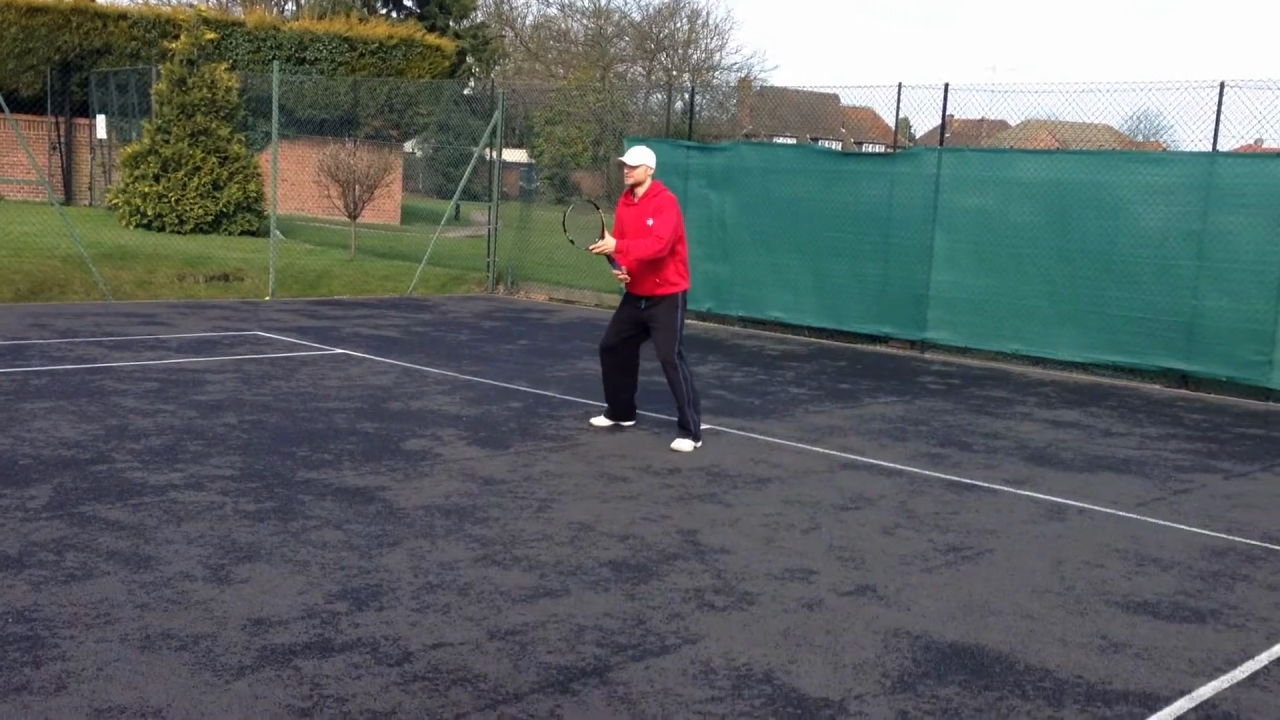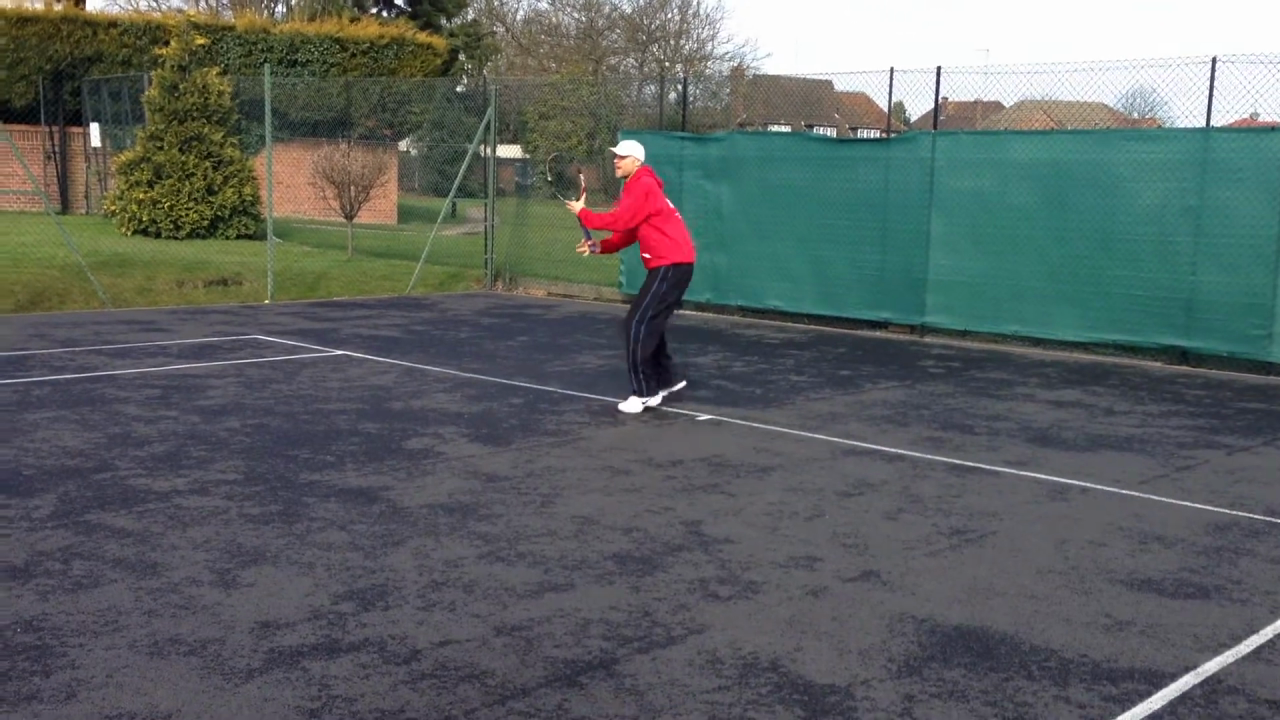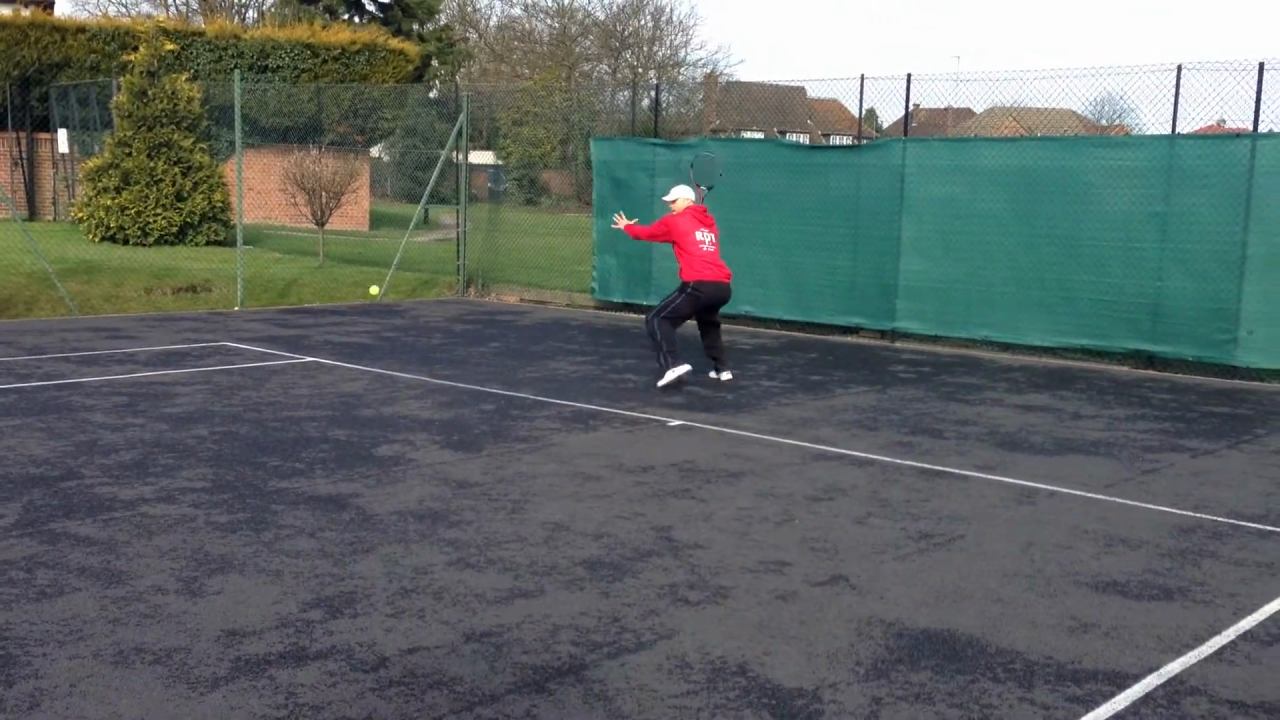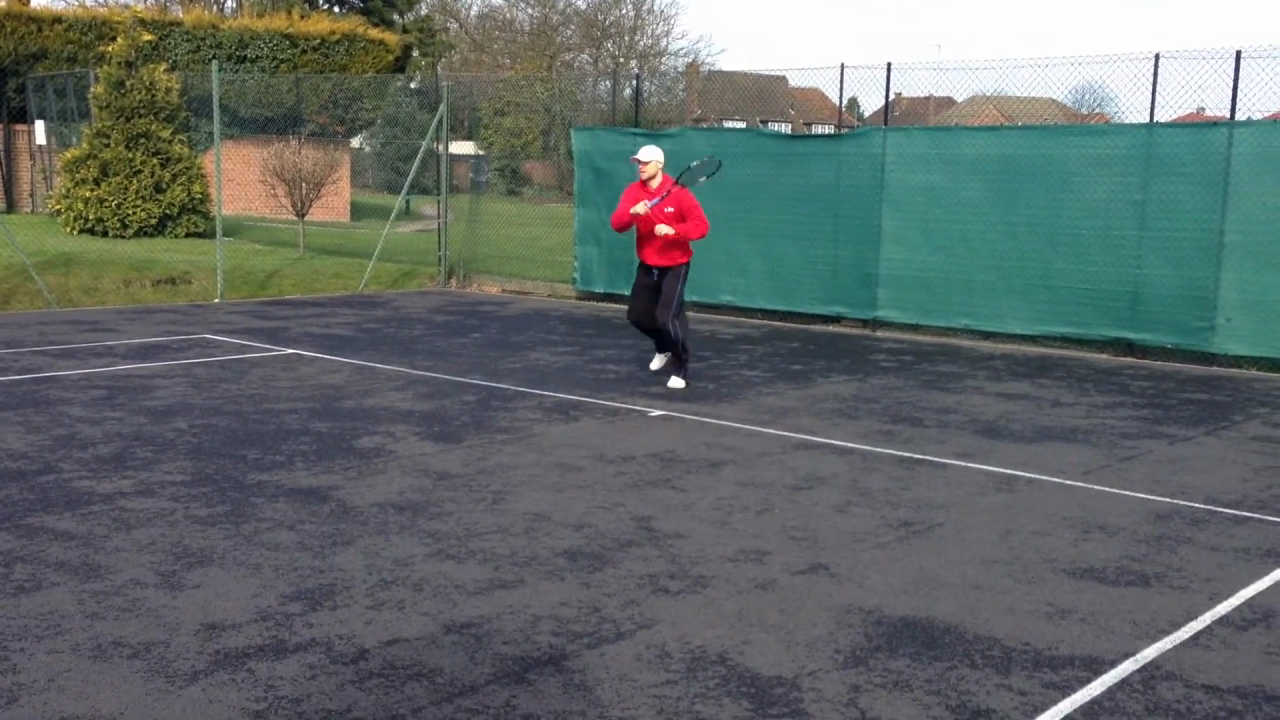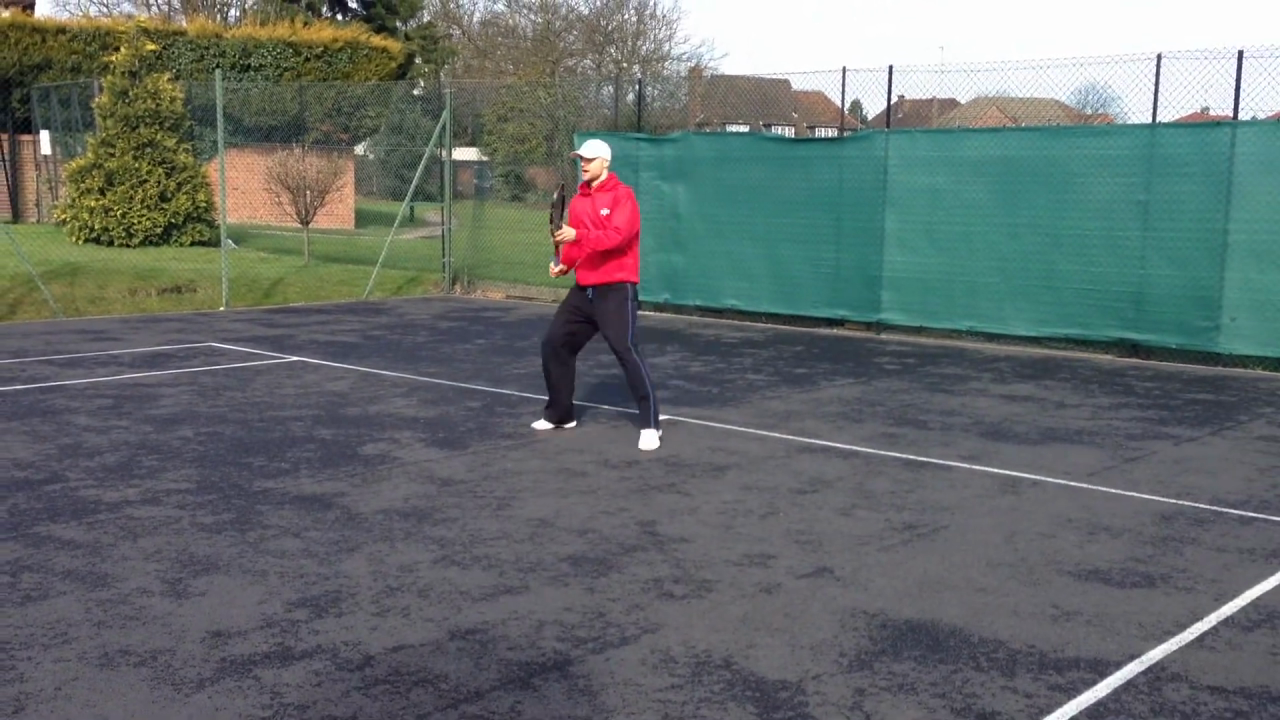
dt=1s
person 1, frame 1
left shoulder: (666, 202)
right shoulder: (624, 203)
left elbow: (659, 245)
right elbow: (618, 243)
left wrist: (618, 247)
right wrist: (621, 268)
left hip: (667, 295)
right hip: (635, 295)
left knee: (671, 358)
right knee: (612, 348)
left ankle: (690, 431)
right ankle: (620, 412)
person 1, frame 2
left shoulder: (643, 186)
right shoulder: (637, 187)
left elbow: (616, 220)
right elbow: (629, 232)
left wrist: (582, 212)
right wrist: (599, 247)
left hip: (672, 265)
right hip: (676, 265)
left knee: (638, 325)
right knee: (650, 323)
left ankle: (644, 392)
right ankle: (668, 379)
person 1, frame 3
left shoulder: (674, 222)
right shoulder: (708, 223)
left elbow: (645, 233)
left wrist: (626, 226)
left hip: (699, 286)
right hip: (723, 287)
left knee: (656, 320)
right knee: (709, 323)
left ankle: (673, 365)
right ankle: (723, 369)
person 1, frame 4
left shoulder: (680, 194)
right shoulder: (632, 192)
left elbow: (702, 226)
right elbow: (617, 225)
left wrist: (674, 230)
right wrist: (632, 213)
left hip: (676, 266)
right hip: (647, 266)
left knee: (666, 320)
right knee: (638, 315)
left ankle: (679, 371)
right ankle: (664, 347)
person 1, frame 5
left shoulder: (622, 196)
right shoulder: (578, 199)
left elbow: (617, 236)
left wrist: (578, 236)
right wrist: (563, 263)
left hip: (617, 289)
right hip: (584, 289)
left knee: (624, 348)
right knee: (553, 344)
left ankle: (650, 424)
right ankle: (559, 413)
